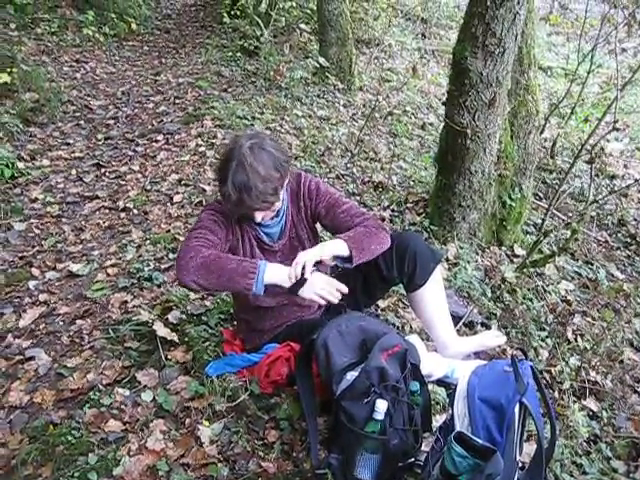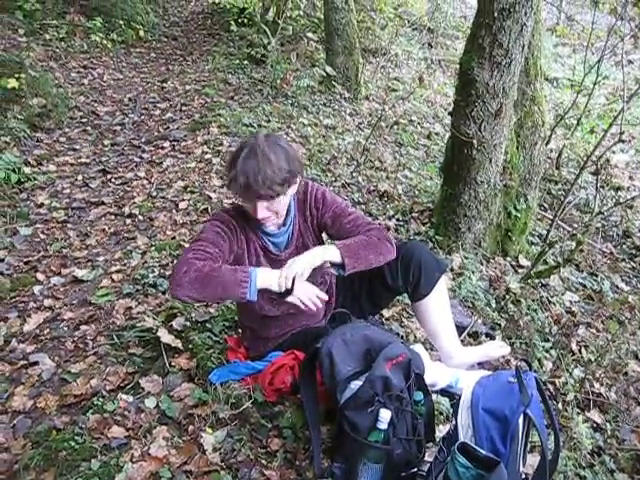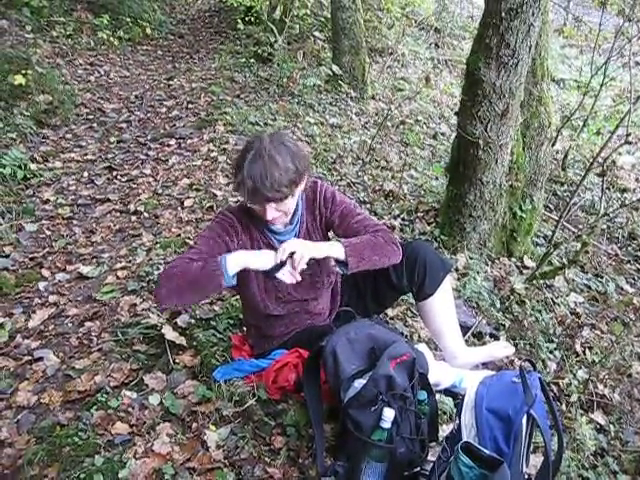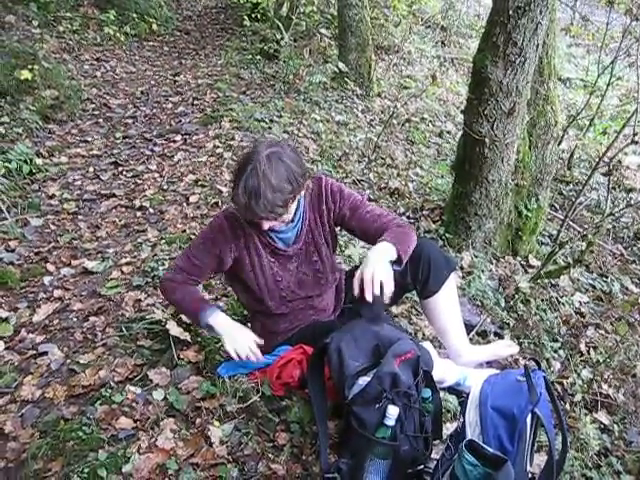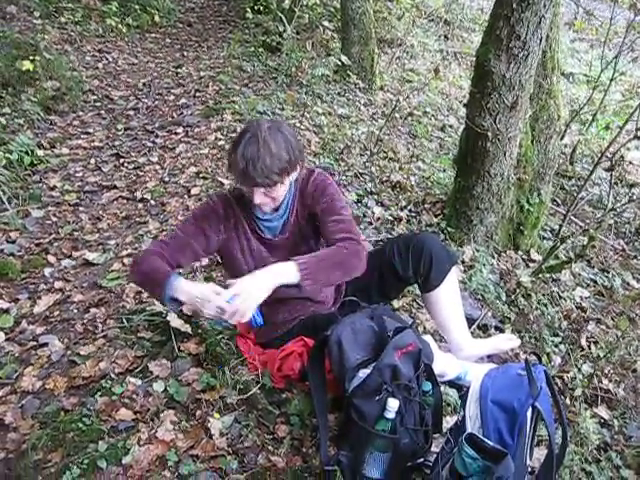
dt=0.4s
person 1, frame 1
left shoulder: (303, 188)
right shoulder: (220, 216)
left elbow: (375, 232)
right elbow: (189, 266)
left wrist: (327, 248)
right wrist: (287, 276)
left hip: (324, 295)
right hip: (280, 330)
left knee: (409, 246)
left ankle: (448, 345)
person 1, frame 2
left shoulder: (311, 198)
right shoulder: (228, 225)
left elbow: (382, 243)
right elbow: (183, 279)
left wrist: (321, 253)
right wrist: (274, 279)
left hip: (328, 302)
right hip: (284, 339)
left knee: (414, 256)
left ankle: (452, 355)
person 1, frame 3
left shoulder: (319, 196)
right shoulder: (233, 226)
left elbow: (388, 246)
right elbow: (168, 289)
left wrist: (321, 248)
right wrist: (243, 259)
left hip: (334, 300)
right hip: (290, 337)
left knee: (419, 256)
left ankle: (456, 355)
person 1, frame 4
left shoulder: (323, 193)
right shoulder: (230, 226)
left elbow: (402, 230)
right elbow: (174, 280)
left wrist: (379, 254)
right wrist: (221, 322)
left hip: (338, 299)
right hip: (294, 333)
left knee: (424, 253)
left ankle: (460, 353)
person 1, frame 5
left shoulder: (315, 185)
right shoulder: (221, 211)
left elbow: (353, 256)
right elbow: (146, 264)
left wrist: (274, 276)
right wrist: (188, 290)
left hip: (339, 291)
right hip: (292, 325)
left knee: (424, 247)
left ankle: (462, 346)
